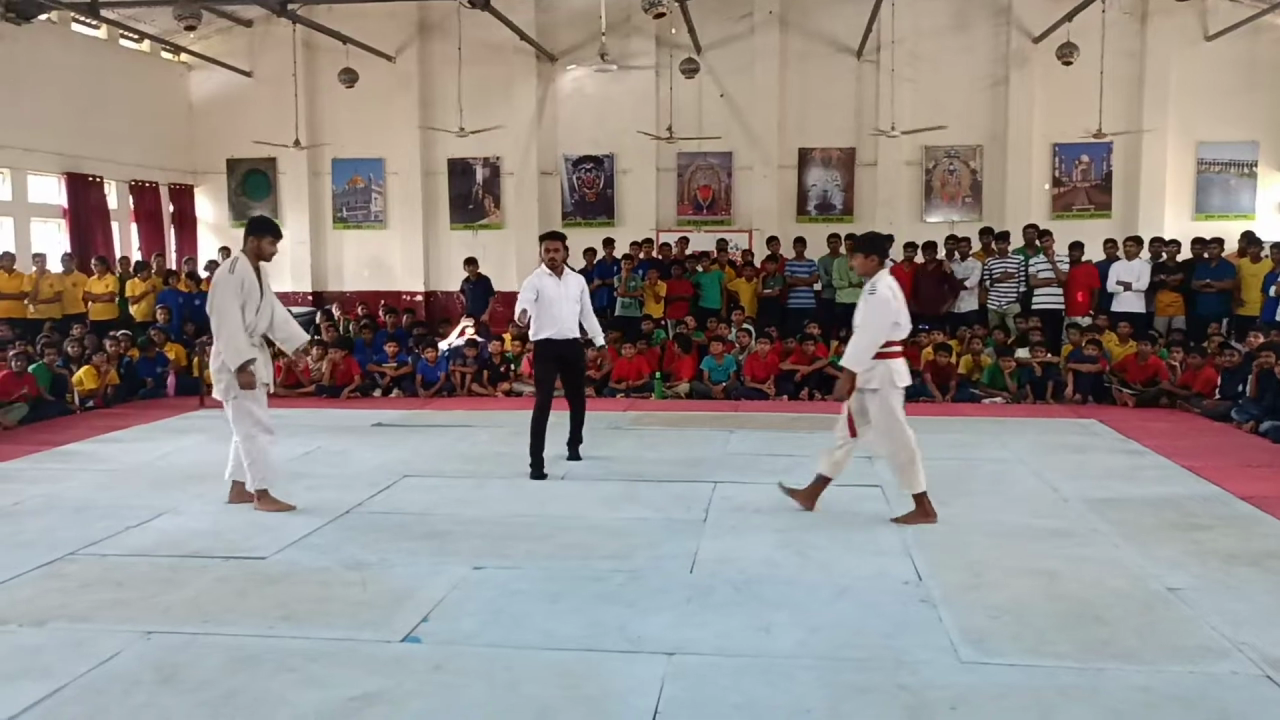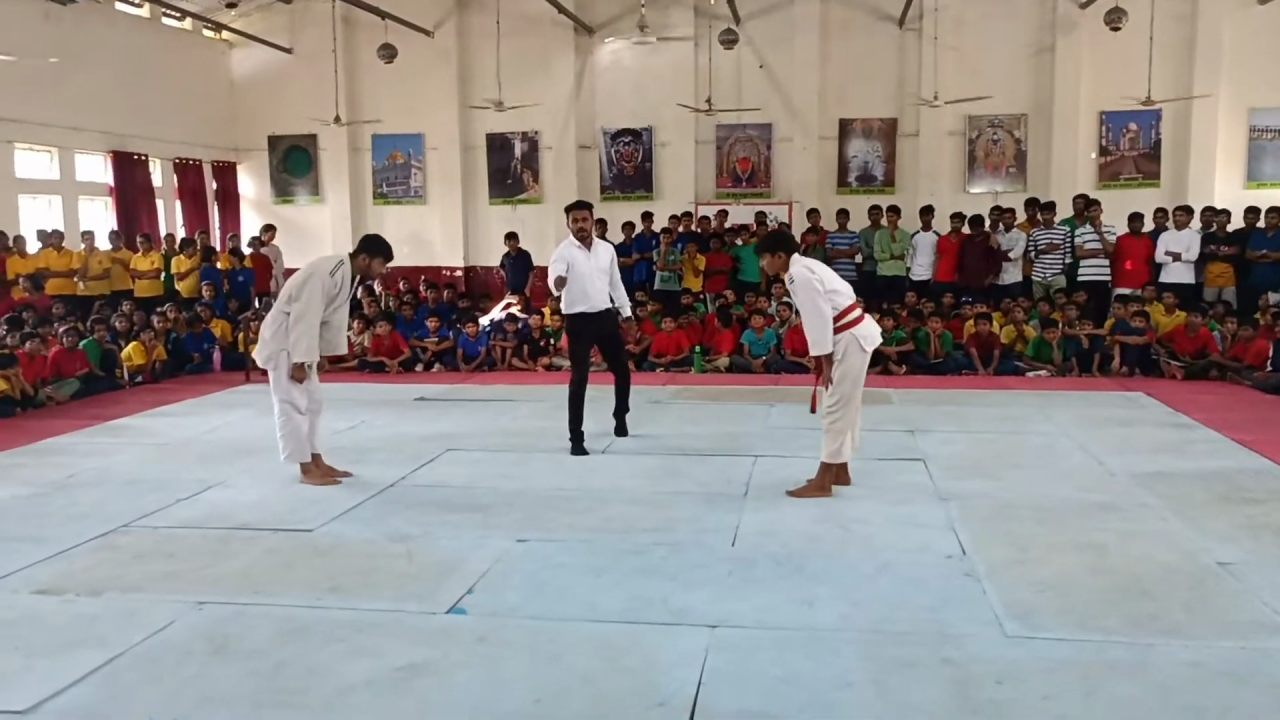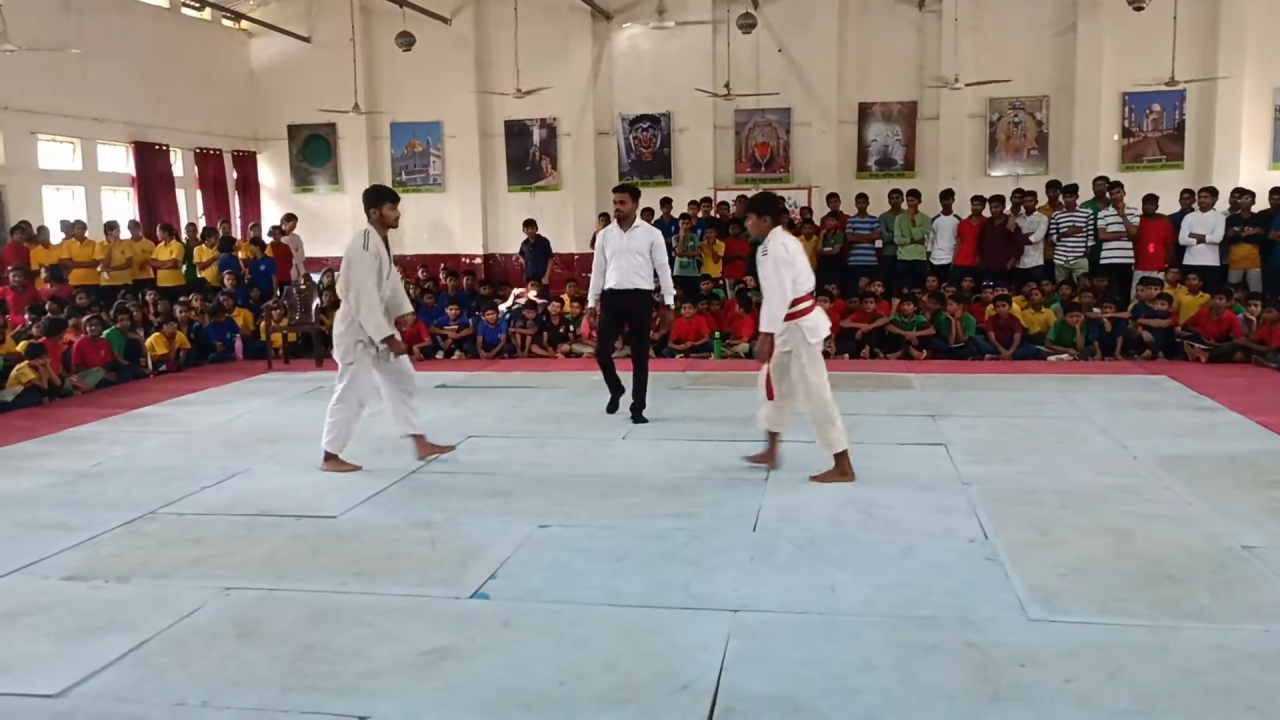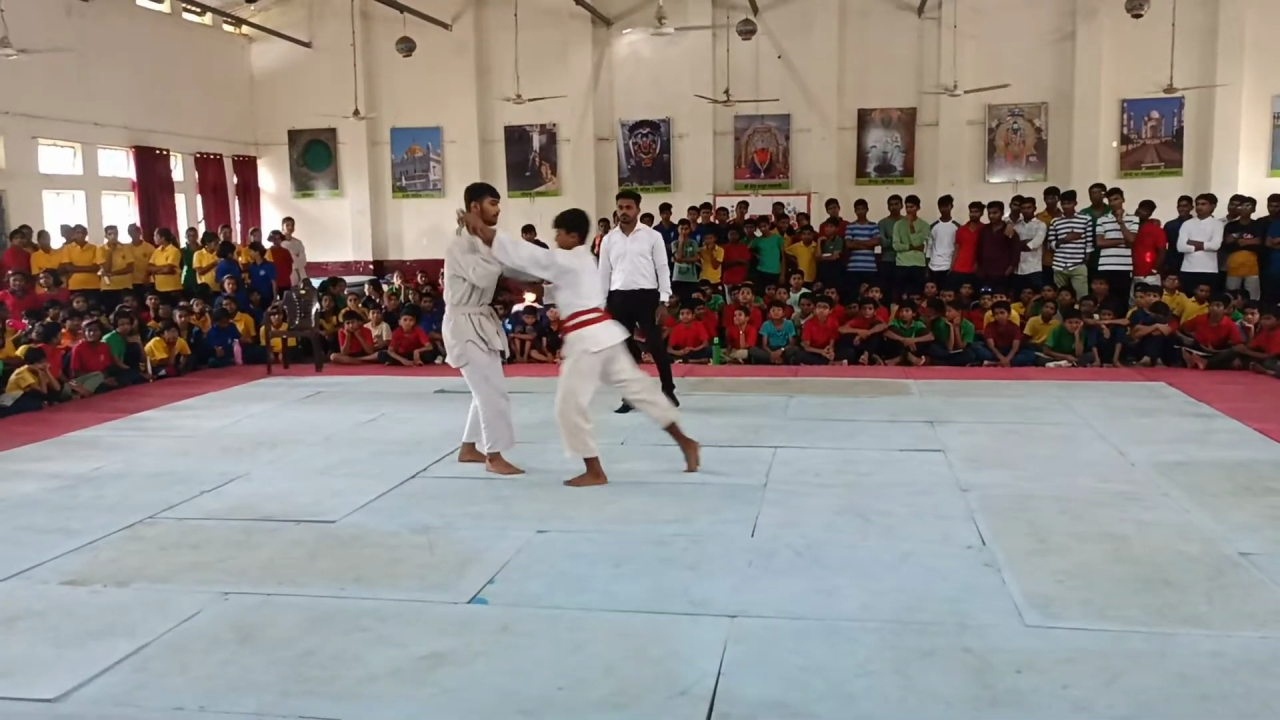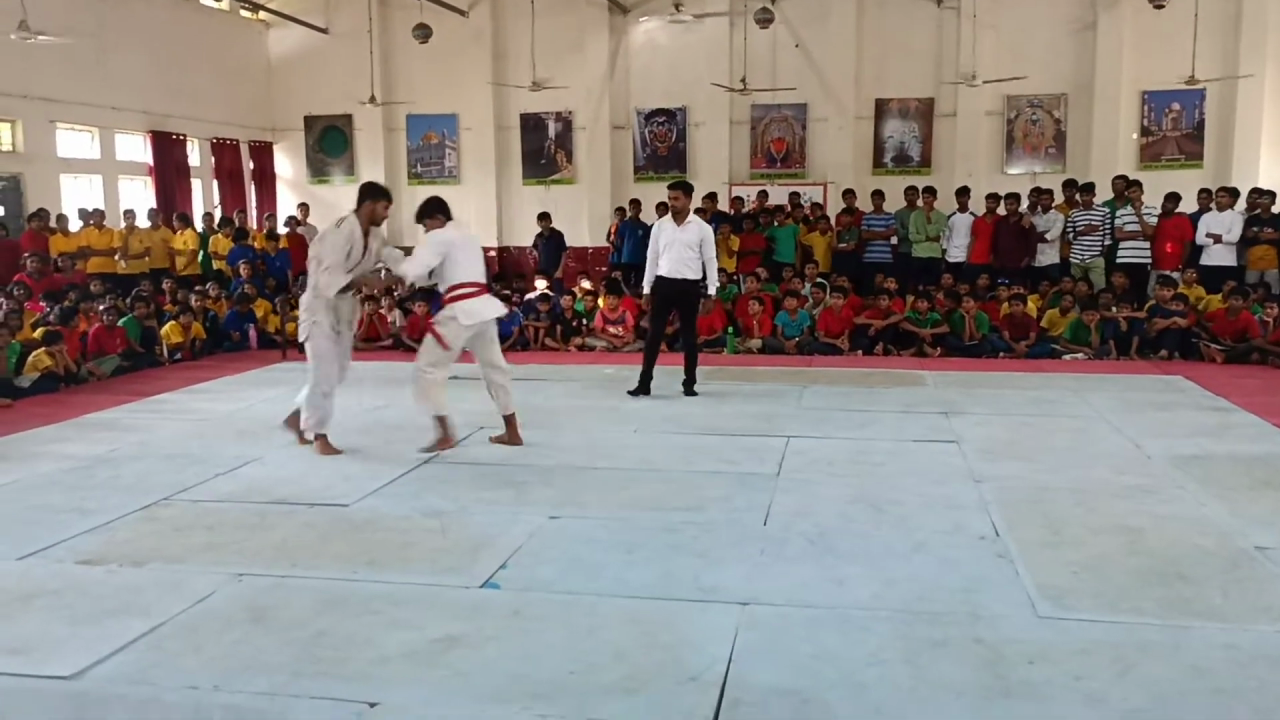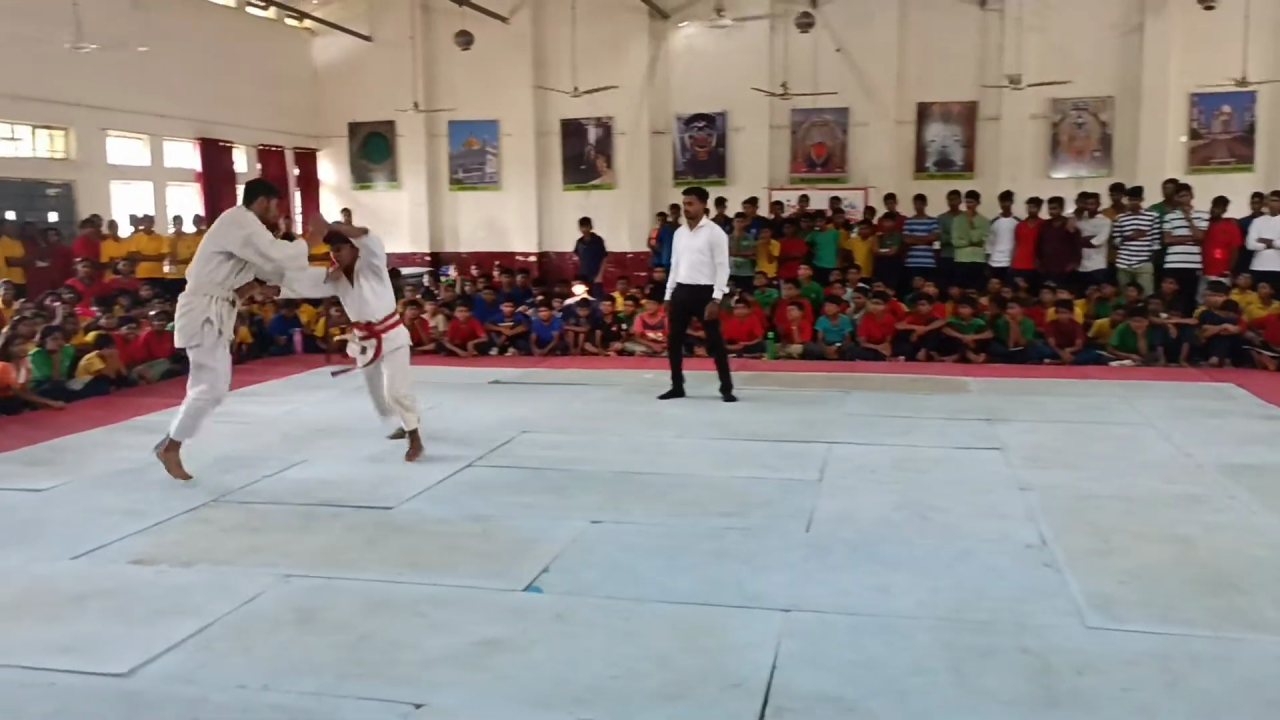
dt=0.7s
person 1, frame 1
left shoulder: (257, 272)
right shoulder: (230, 274)
left elbow: (273, 311)
right elbow: (226, 325)
left wrist: (296, 346)
right wrist: (242, 367)
left hip: (253, 353)
right hip: (233, 359)
left knee: (250, 425)
right knee: (255, 426)
left ankle: (238, 488)
right ankle: (261, 495)
person 1, frame 2
left shoulder: (348, 275)
right shoulder: (326, 273)
left elbow: (336, 317)
right elbow: (305, 319)
left wrist: (322, 354)
right wrist: (300, 362)
left hip: (302, 335)
right hip: (283, 334)
left knee: (312, 402)
right knee: (292, 404)
left ankle: (316, 462)
right ankle: (307, 469)
person 1, frame 3
left shoulder: (382, 240)
right shoulder: (362, 247)
right elbow: (364, 299)
left wrist: (404, 314)
right wrist: (389, 337)
left hip: (379, 325)
right hip: (358, 329)
left knee: (402, 383)
right knee: (352, 393)
left ankle: (420, 443)
right ankle: (330, 456)
person 1, frame 4
left shoulder: (483, 240)
right shoulder: (463, 242)
left elbow: (503, 271)
right elbow: (484, 277)
left hip: (482, 322)
right hip: (464, 323)
left knee: (487, 391)
right knee: (492, 391)
left ankle: (469, 448)
right ankle: (494, 456)
person 1, frame 5
left shoulder: (374, 235)
right shoulder: (339, 233)
left elbow: (396, 259)
right elbow: (326, 280)
right wrist: (361, 281)
left hip: (342, 307)
right hip: (319, 307)
left knee: (335, 373)
right knee: (324, 376)
left ankle: (298, 417)
right ankle: (318, 434)
person 1, frame 6
left shoulder: (247, 231)
right shoulder: (237, 221)
left elbow: (275, 268)
right elbow: (280, 257)
right wrist: (309, 242)
left hip: (215, 311)
right hip: (202, 311)
left knee: (213, 385)
right knee: (211, 387)
left ankle: (168, 443)
right ankle: (172, 446)
person 2, frame 1
left shoulder: (879, 290)
right shoulder: (880, 286)
left elbow: (870, 338)
left wrist: (847, 376)
right wrist: (848, 373)
left hip: (881, 372)
right hip: (870, 371)
left knee: (894, 436)
right knee: (847, 432)
left ankle: (923, 507)
right ankle: (811, 494)
person 2, frame 2
left shoulder: (798, 275)
right shoulder: (803, 268)
left elbow: (819, 319)
left wrist: (825, 361)
right wrist: (825, 358)
left hip: (850, 338)
right hip: (850, 334)
left knee: (837, 407)
right knee: (843, 405)
left ankle: (823, 481)
right ankle: (840, 471)
person 2, frame 3
left shoulder: (771, 248)
right shoulder: (786, 241)
left elbow: (777, 295)
left wrist: (764, 336)
right wrist: (769, 333)
left hip: (796, 327)
right hip: (800, 322)
left knee: (814, 393)
right knee: (773, 383)
left ankle: (843, 466)
right ankle: (771, 451)
person 2, frame 4
left shoulder: (564, 260)
right shoulder: (584, 259)
left elbow: (524, 255)
left wrist: (482, 229)
left hip: (585, 338)
right hip: (603, 333)
left knee: (570, 406)
right knee: (638, 388)
left ankle: (594, 472)
right ankle: (684, 440)
person 2, frame 5
left shoulder: (438, 237)
right shoulder: (469, 240)
left elbow: (417, 266)
left hip: (460, 311)
right hip: (484, 306)
left knee: (428, 370)
right knee: (495, 369)
left ankle: (445, 433)
right ankle: (512, 432)
person 2, frame 6
left shoulder: (371, 262)
right shoulder: (333, 277)
left elbow: (370, 240)
right elbow: (298, 282)
left wrist: (332, 227)
left hip: (391, 338)
right hip: (365, 342)
left knee: (396, 390)
right knee: (381, 395)
left ankle: (414, 438)
right ankle: (410, 422)
person 3, frame 1
left shoulder: (578, 280)
right shoulder: (534, 280)
left elbow: (587, 313)
right elbow: (524, 303)
left wrist: (599, 343)
right wrist: (522, 314)
left hip: (572, 345)
right hip: (545, 346)
left knee: (577, 400)
right knee: (543, 403)
left ankle: (574, 445)
right ankle: (536, 462)
person 3, frame 2
left shoulder: (607, 249)
right shoulder: (563, 252)
left elbow: (615, 283)
right elbow: (554, 281)
left wrist: (627, 314)
right wrist: (558, 283)
left hip: (605, 316)
right hip: (578, 320)
left knee: (622, 370)
right knee: (579, 379)
left ankle: (620, 415)
right ankle: (576, 438)
person 3, frame 3
left shoulder: (651, 234)
right shoulder: (605, 235)
left elbow: (663, 268)
right elbow: (598, 269)
left wrist: (668, 302)
right wrist: (592, 302)
left hip: (639, 297)
right hip: (611, 298)
left knee: (639, 355)
right knee: (602, 351)
left ankle: (637, 408)
right ankle: (616, 392)
person 3, frame 4
left shoulder: (652, 236)
right shoulder: (609, 239)
left elbow: (663, 269)
right elbow: (604, 273)
left wrist: (663, 301)
left hip: (646, 296)
right hip: (619, 297)
left knee: (656, 345)
left ankle: (668, 390)
right ankle: (628, 399)
person 3, frame 5
left shoulder: (702, 228)
right shoulder: (660, 226)
left elbow: (710, 261)
right elbow: (652, 258)
left wrist: (711, 293)
right wrist: (646, 289)
left hip: (689, 286)
right hip: (663, 283)
left knee: (689, 335)
right knee: (654, 333)
left ankle: (689, 383)
right ankle: (644, 383)
person 3, frame 6
left shoulder: (715, 233)
right shoulder: (680, 233)
left elbow: (722, 267)
left wrist: (716, 299)
right wrist: (669, 295)
left hip: (704, 291)
right hip: (682, 290)
left knee: (714, 341)
right knee: (674, 339)
left ankle: (726, 387)
right ankle: (677, 386)
